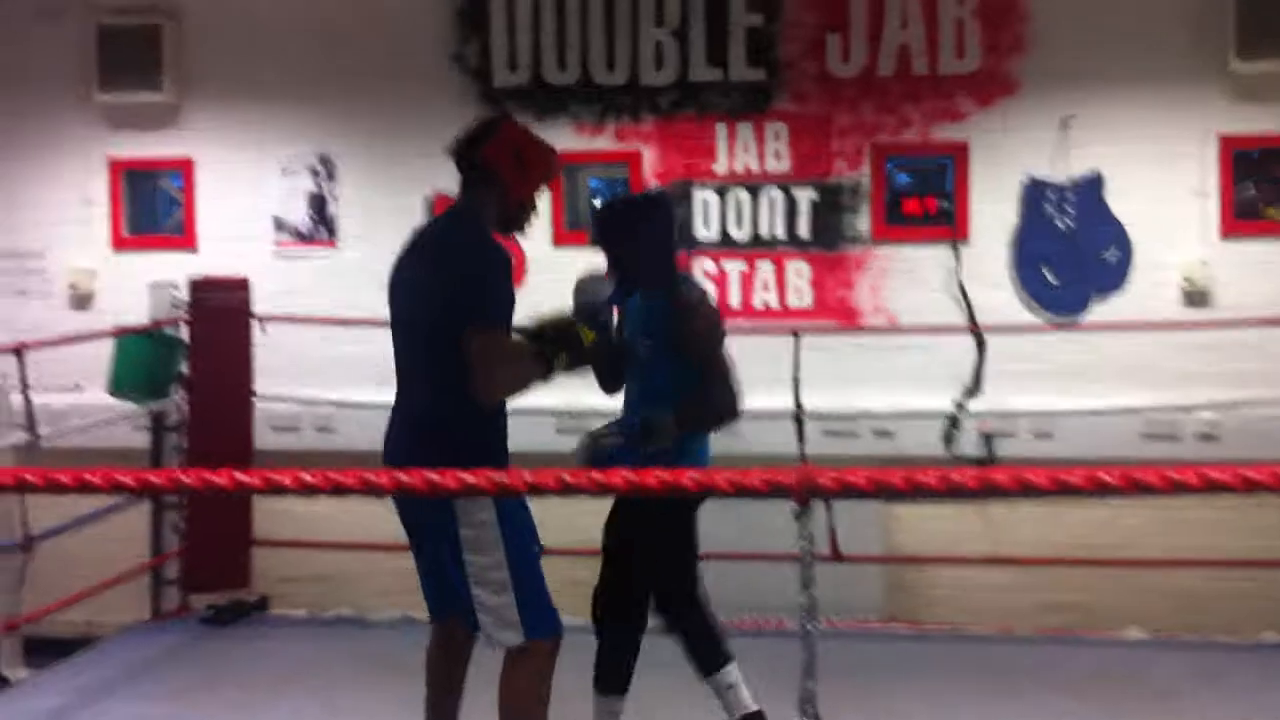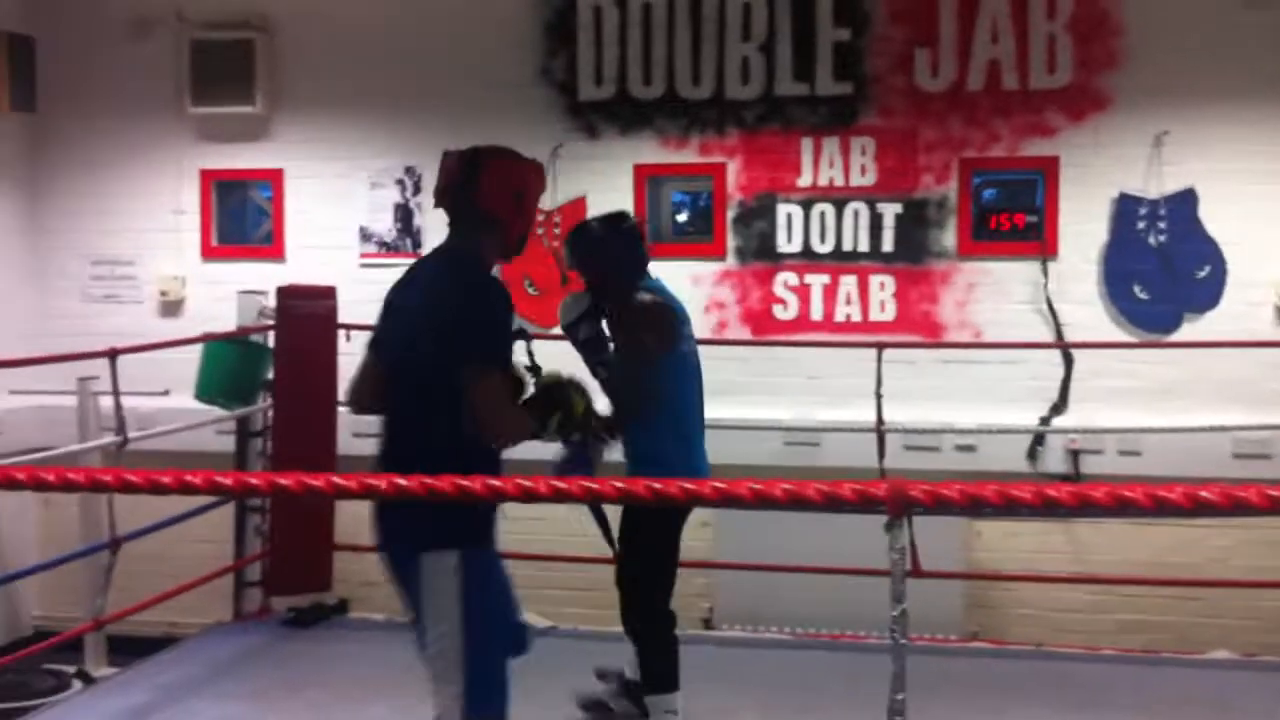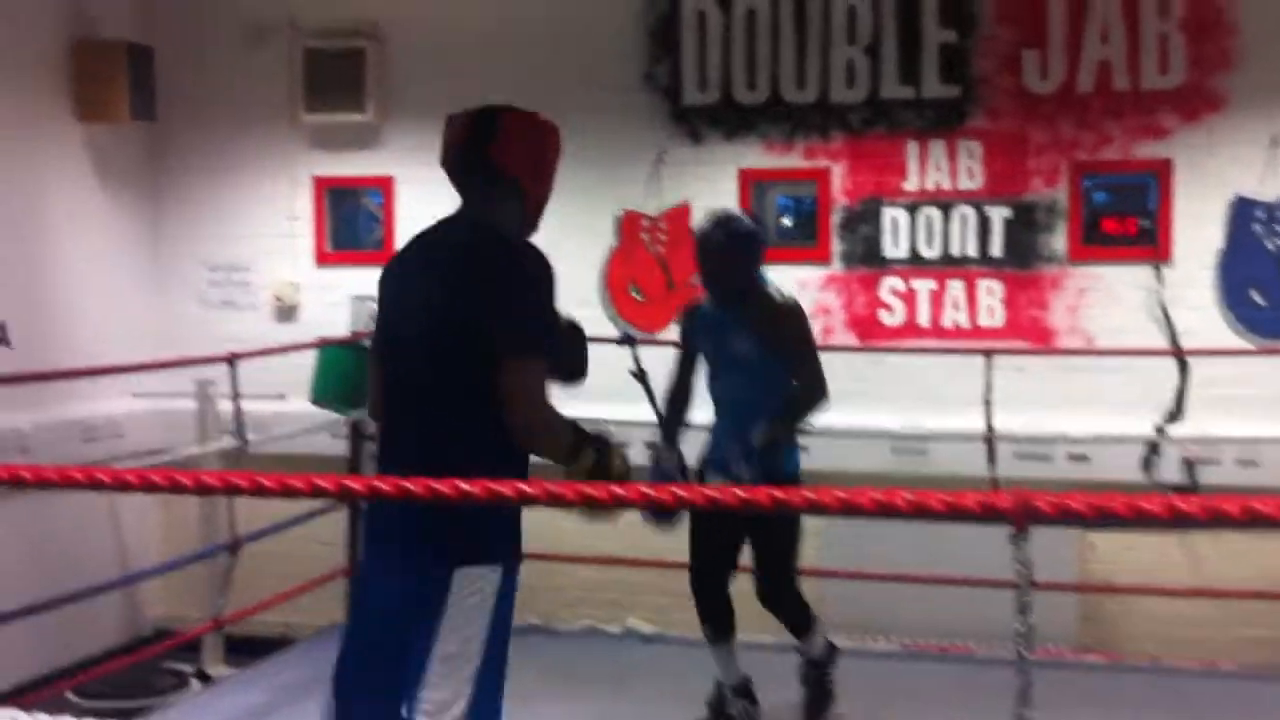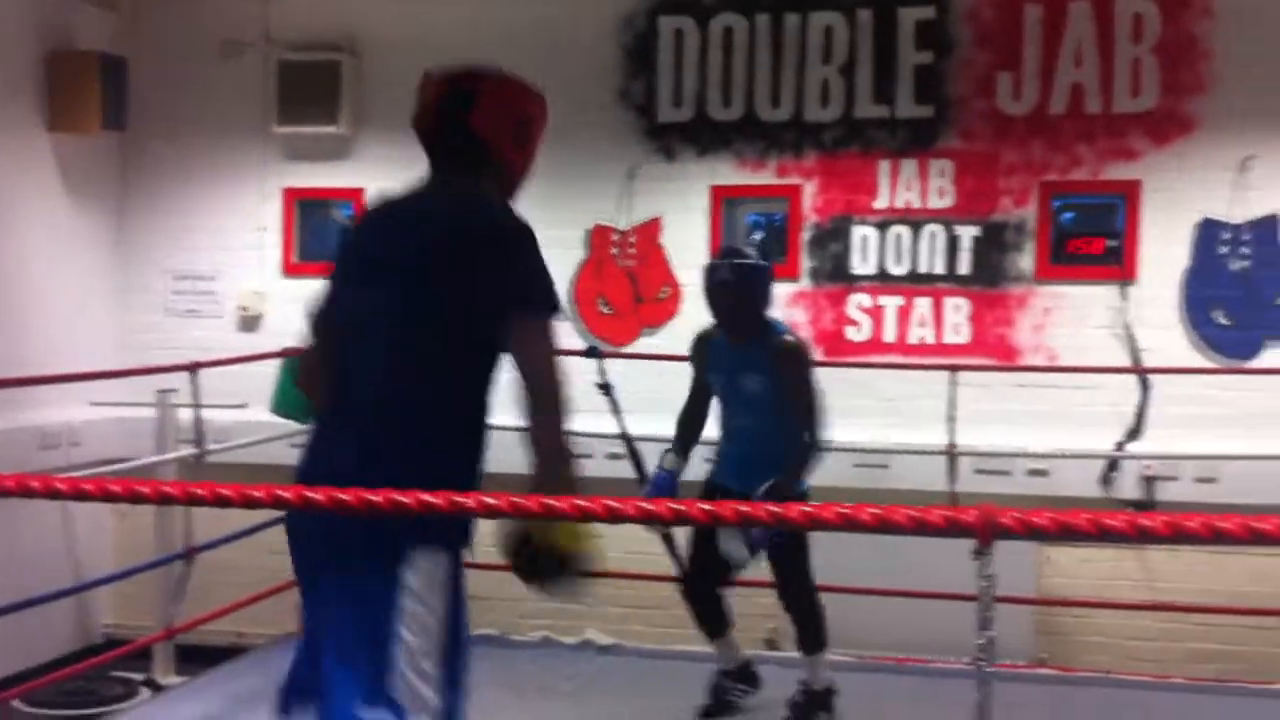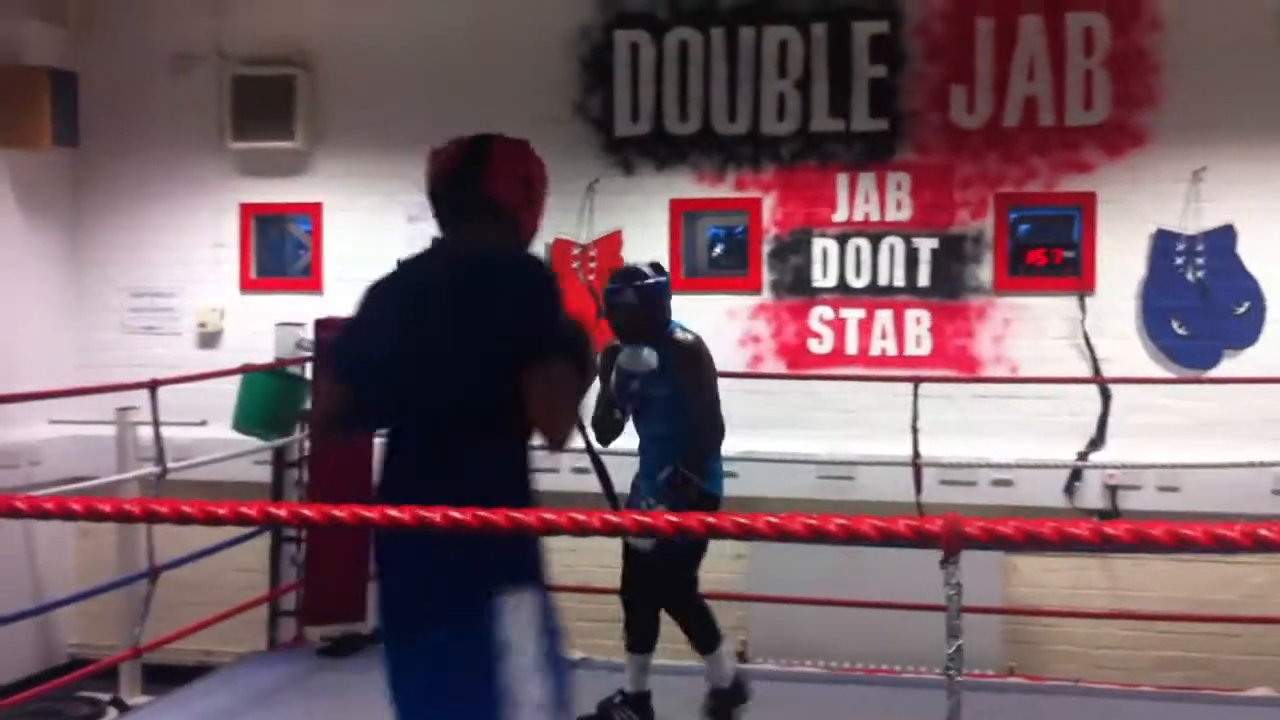
dt=0.5s
person 1, frame 1
left shoulder: (423, 248)
right shoulder: (480, 256)
right elbow: (491, 382)
left wrist: (523, 349)
right wrist: (554, 353)
left hip: (416, 458)
right hip: (461, 467)
left knee: (457, 617)
right knee: (532, 637)
person 1, frame 2
left shoulder: (415, 283)
right shoulder: (480, 295)
left elbow: (361, 396)
right elbow: (494, 427)
right wrist: (550, 407)
left hip: (412, 510)
right hip: (441, 518)
left knee: (479, 671)
person 1, frame 3
left shoulder: (412, 260)
right shoulder: (516, 265)
right elbow: (527, 420)
right wrist: (589, 454)
left hip: (399, 521)
right hip: (466, 536)
person 1, frame 4
left shoulder: (375, 230)
right shoulder: (499, 239)
left elbow: (325, 367)
right elbow: (542, 383)
right wrist: (557, 492)
left hip: (328, 495)
right hip: (411, 513)
person 1, frame 5
left shoulder: (388, 293)
right shoulder: (519, 281)
left elbow: (328, 415)
right elbow: (553, 422)
right wrist: (573, 374)
left hip: (405, 549)
right hip: (484, 552)
person 2, frame 1
left shoulder: (687, 307)
right shoulder: (636, 300)
left elbow: (721, 403)
right elbow: (613, 381)
left wrist: (645, 435)
right wrist: (596, 330)
left hip: (661, 476)
right hip: (658, 473)
left knee: (617, 602)
right knee: (677, 602)
person 2, frame 2
left shoulder: (640, 310)
right shoulder: (646, 305)
left elbow: (635, 400)
right wrist: (588, 341)
left hip: (665, 473)
right hip: (656, 471)
left knee: (647, 596)
right knee: (636, 581)
person 2, frame 3
left shoulder: (778, 311)
right shoulder: (699, 316)
left elbow: (813, 387)
right elbow: (683, 385)
left wrist: (767, 441)
right wrist: (667, 447)
left hip: (771, 467)
right hip: (722, 463)
left knee: (775, 586)
right knee: (706, 579)
left ankle: (817, 658)
person 2, frame 4
left shoulder: (785, 349)
right shoulder: (707, 344)
left elbow: (808, 433)
right elbow: (698, 405)
left wrist: (778, 493)
right wrist: (674, 460)
left hip: (777, 486)
right hip: (728, 481)
left knee: (794, 589)
right knee: (699, 582)
right ankle: (737, 670)
person 2, frame 5
left shoulder: (685, 349)
right shoulder: (616, 356)
left elbow: (711, 428)
right elbow: (603, 434)
left wrist: (677, 486)
right wrist: (618, 391)
left hip: (693, 486)
right hip: (651, 482)
left knee: (673, 591)
right knee: (636, 591)
left ankle: (725, 680)
